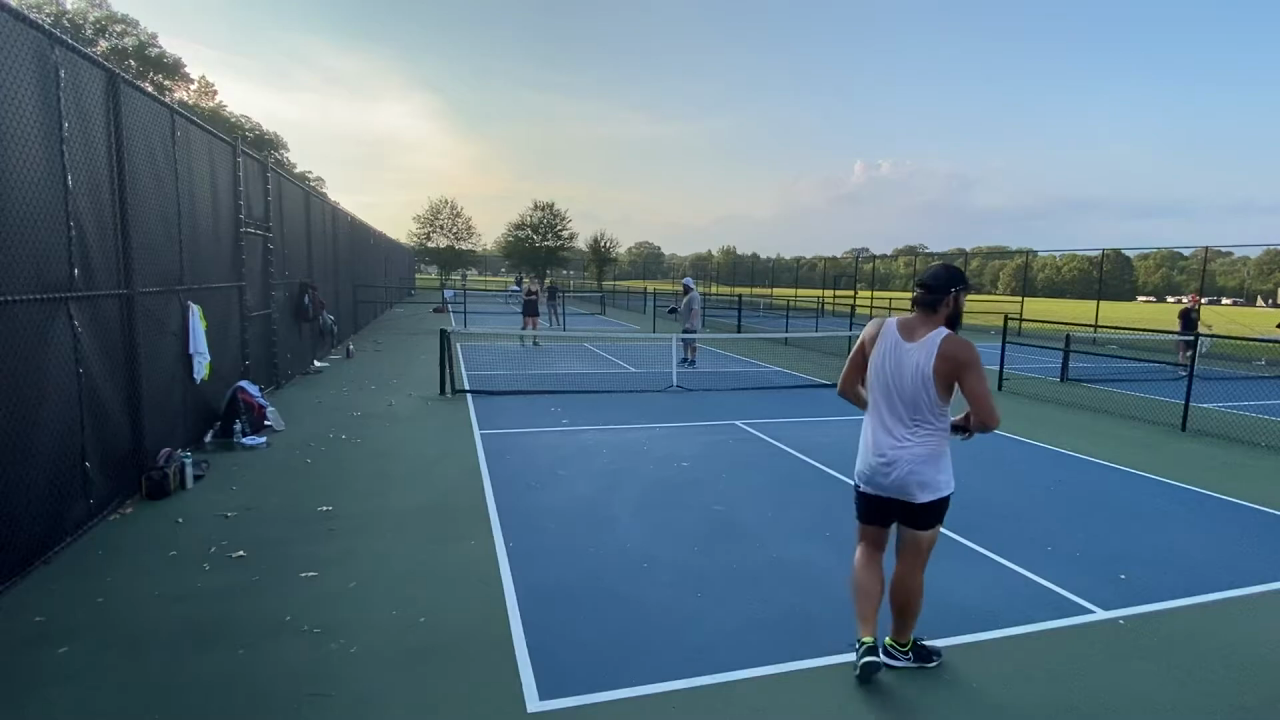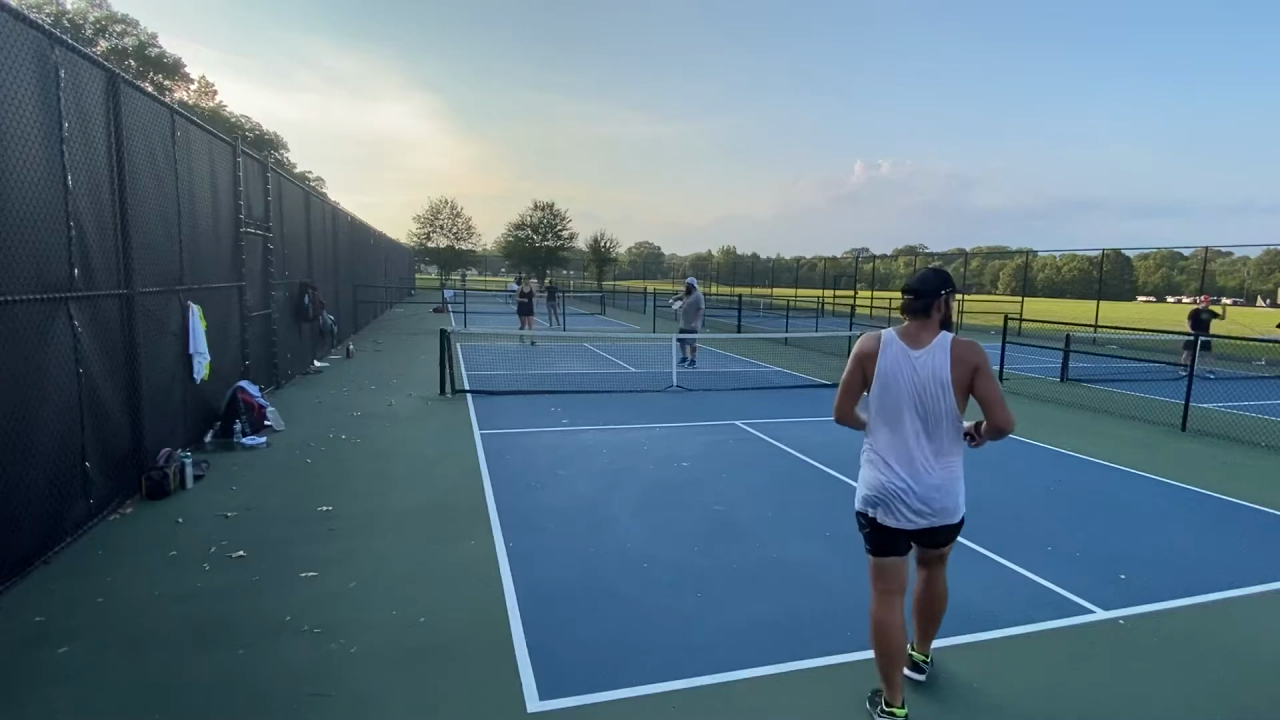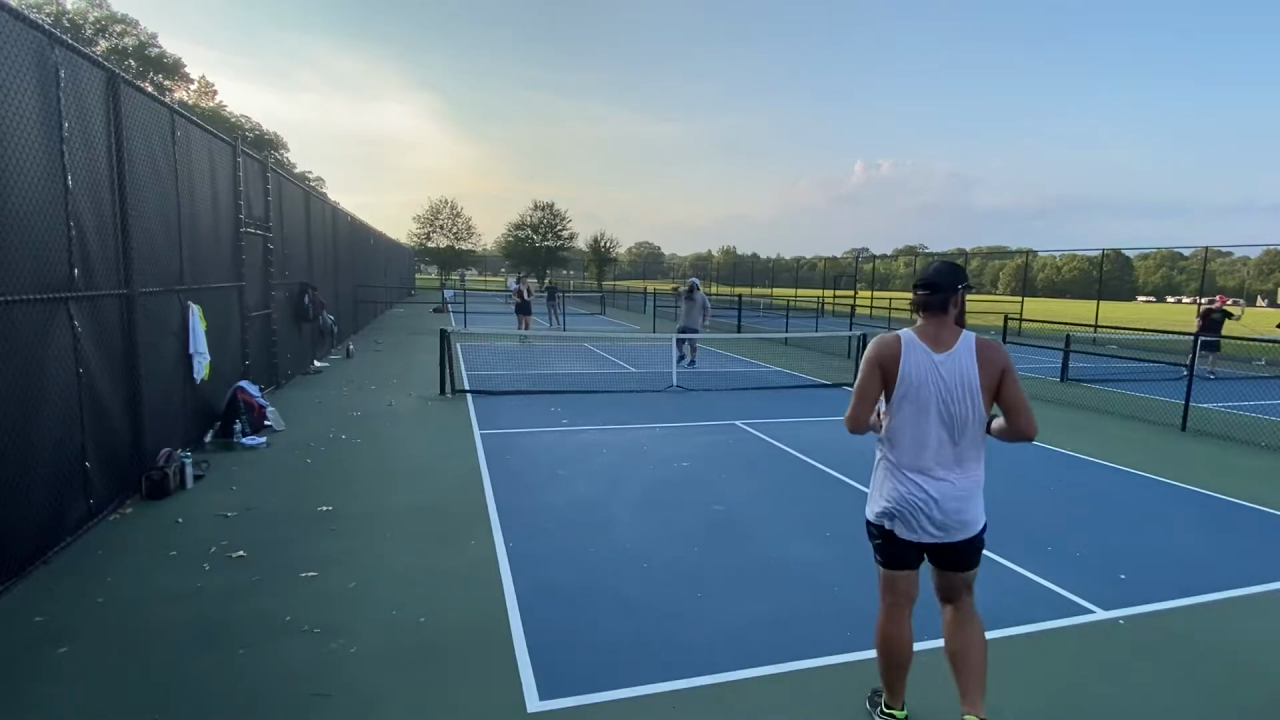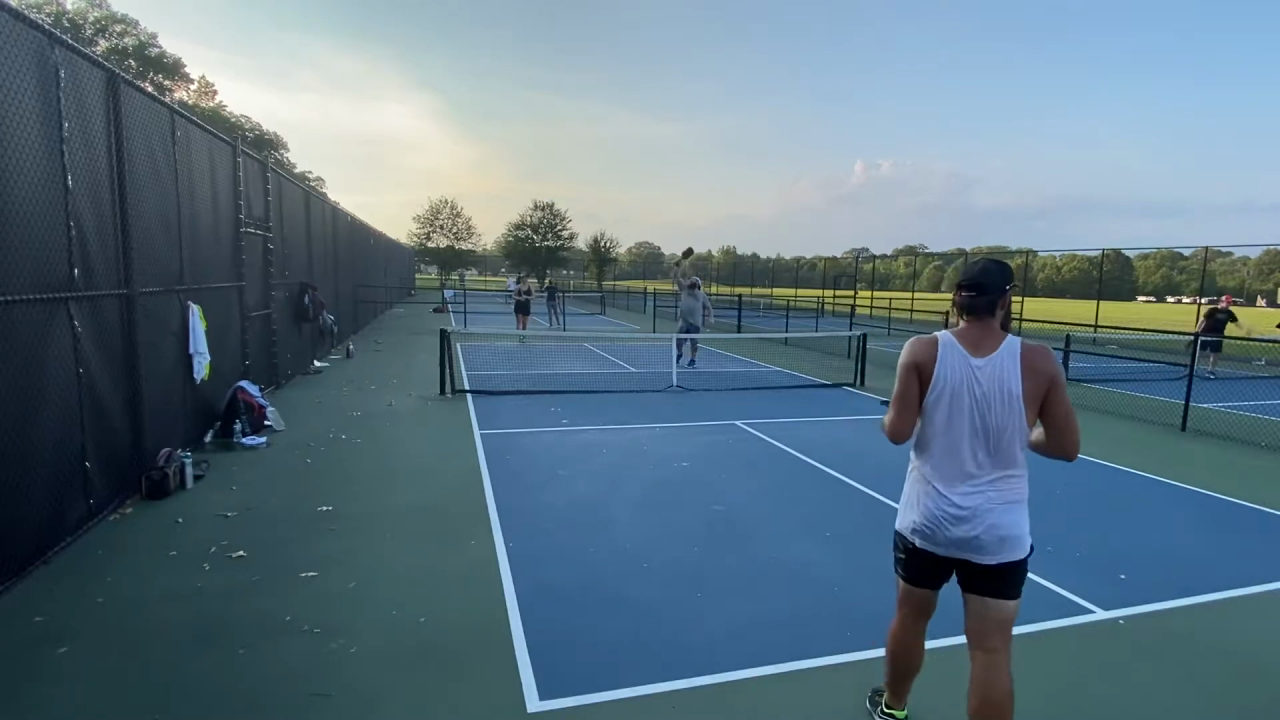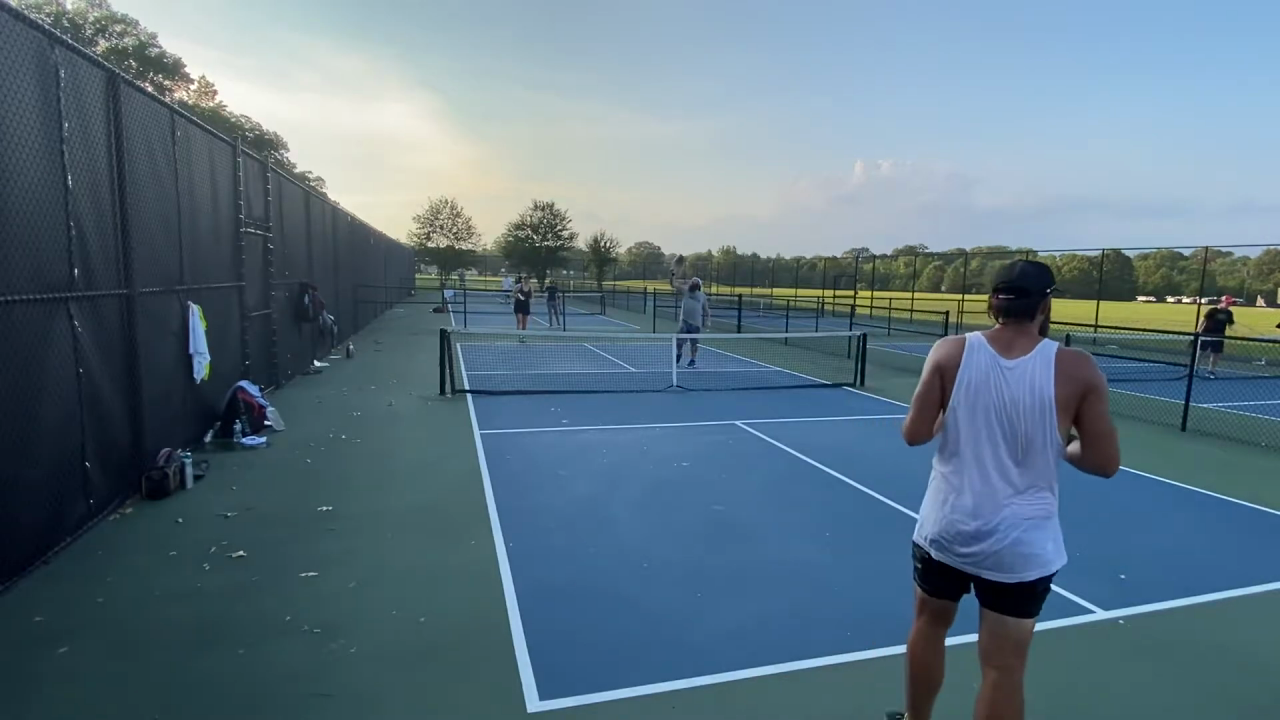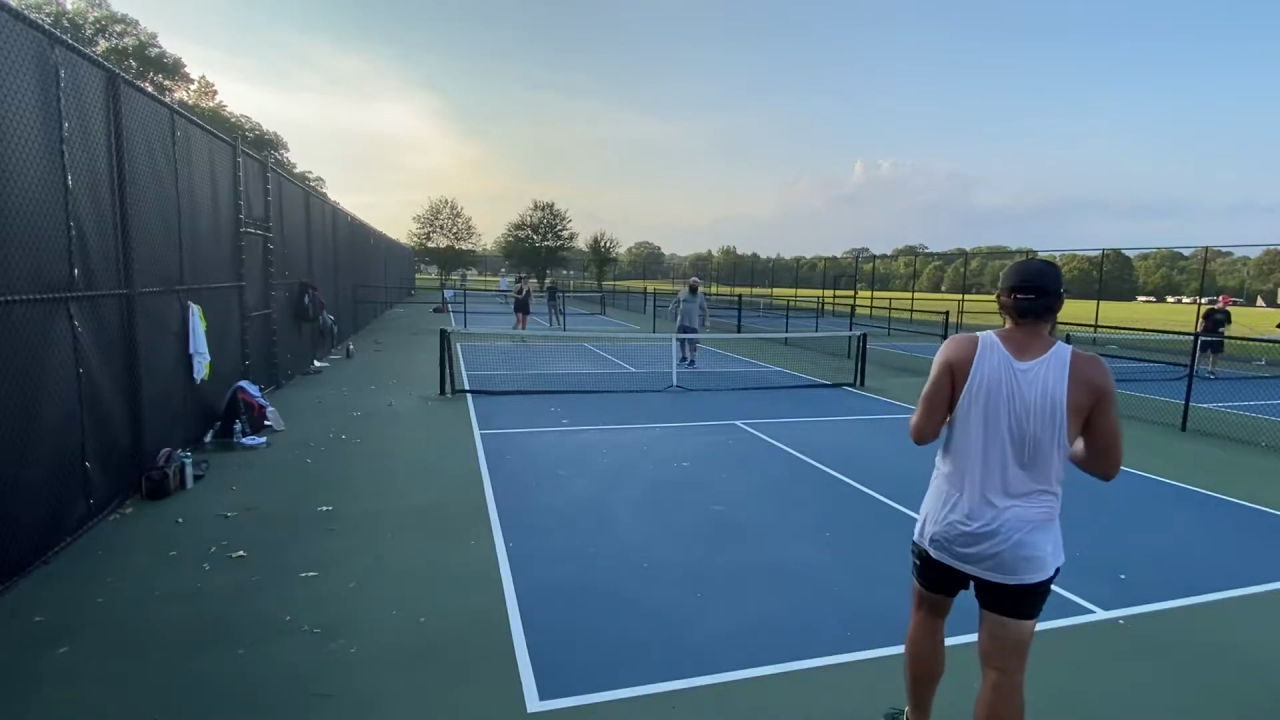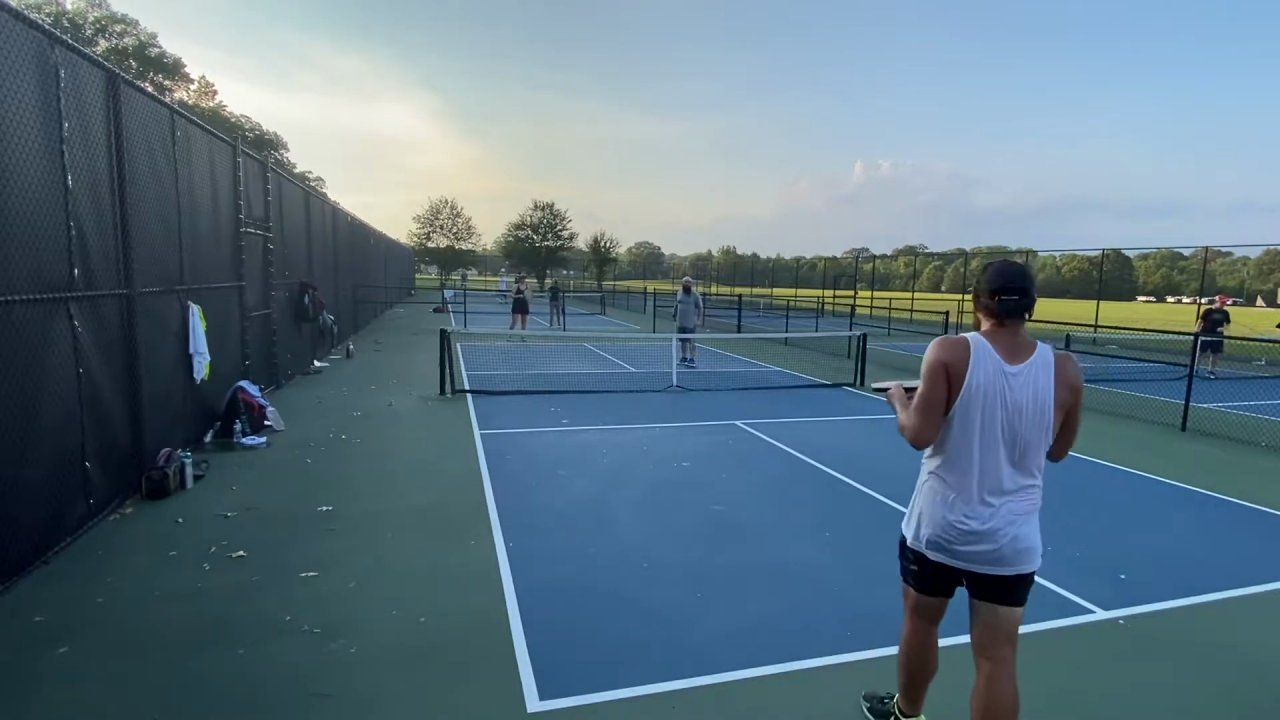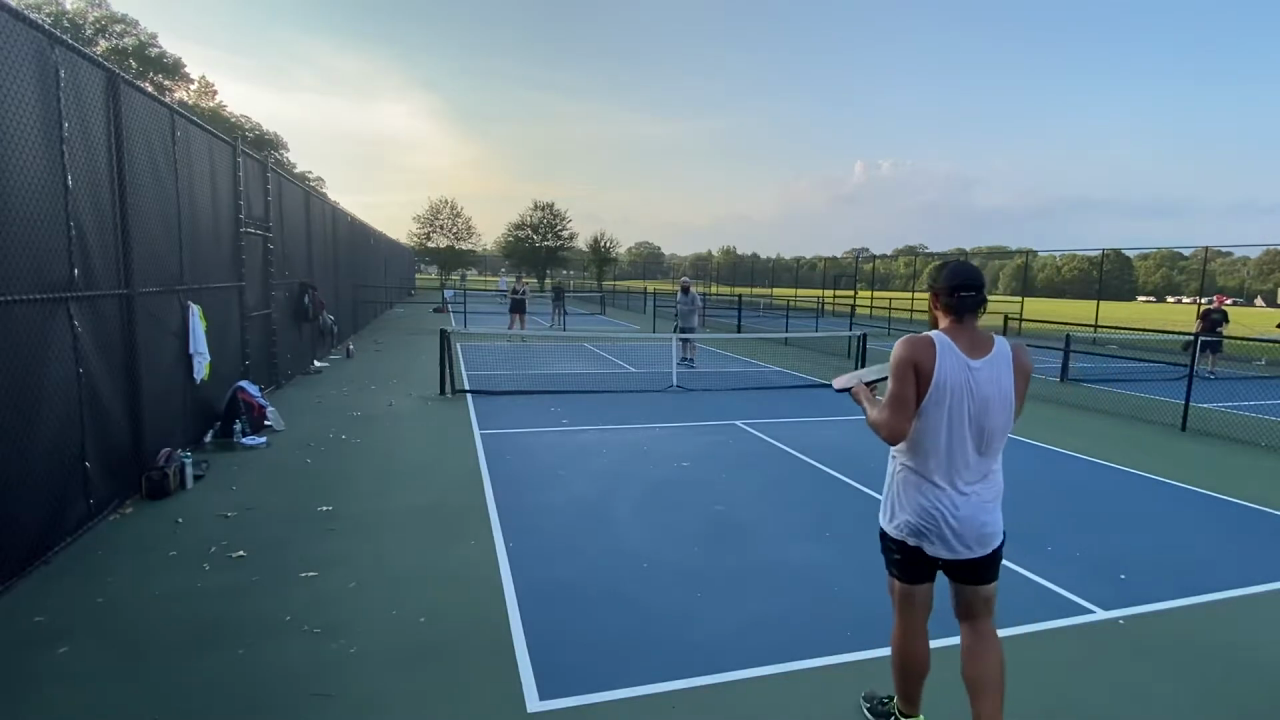
dt=0.3s
person 1, frame 1
left shoulder: (876, 331)
right shoulder: (957, 349)
left elbow: (847, 389)
right elbow: (988, 418)
right wrist: (967, 422)
left hip: (872, 467)
right hip: (924, 476)
left knee: (869, 547)
right knee: (912, 565)
left ankle: (867, 643)
right ankle: (900, 647)
person 1, frame 2
left shoulder: (870, 346)
right shoulder: (967, 354)
left elbow: (842, 414)
right elbow: (1003, 423)
right wrist: (978, 432)
left hip: (881, 493)
right hip: (940, 497)
left knee: (886, 594)
right knee: (933, 570)
right ankle: (920, 655)
person 1, frame 3
left shoulder: (886, 348)
right shoulder: (991, 354)
left elbow: (856, 423)
right elbow: (1024, 429)
left hip: (897, 505)
right hip: (962, 509)
left knee: (896, 608)
right knee: (960, 602)
person 1, frame 4
left shoulder: (922, 351)
right shoulder: (1039, 362)
left elbow: (897, 431)
right elbow: (1066, 447)
left hip: (927, 519)
right hip: (1001, 531)
left knee: (911, 617)
right knee: (991, 651)
person 1, frame 5
left shoulder: (950, 352)
right shoulder: (1077, 368)
left elbow: (914, 433)
right elbow: (1104, 462)
left hip: (947, 528)
right hip: (1022, 545)
left knee: (929, 626)
right knee: (1003, 669)
person 1, frame 6
left shoulder: (961, 350)
right shoulder: (1088, 373)
left elbow: (921, 432)
right elbow: (1106, 466)
left hip: (948, 527)
right hip: (1023, 547)
left knee: (926, 617)
right knee: (1003, 669)
person 1, frame 7
left shoulder: (949, 352)
right shoulder: (1064, 369)
left elbow: (920, 435)
right elbow: (1057, 449)
left wrist: (900, 402)
left hip: (939, 527)
right hip: (1012, 539)
left knee: (920, 624)
right knee: (997, 658)
person 1, frame 8
left shoulder: (914, 350)
right shoulder: (1017, 358)
left elbow: (893, 431)
left wrist: (865, 397)
left hip: (913, 516)
right hip: (980, 520)
left knee: (911, 620)
right knee: (979, 625)
